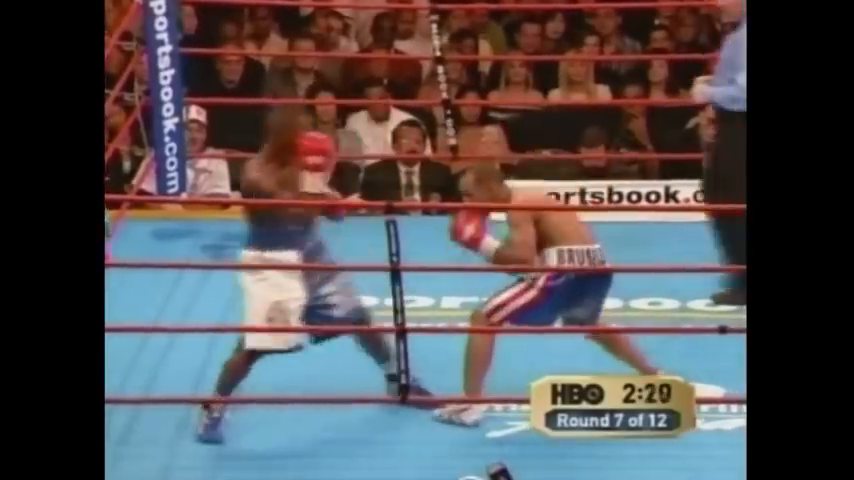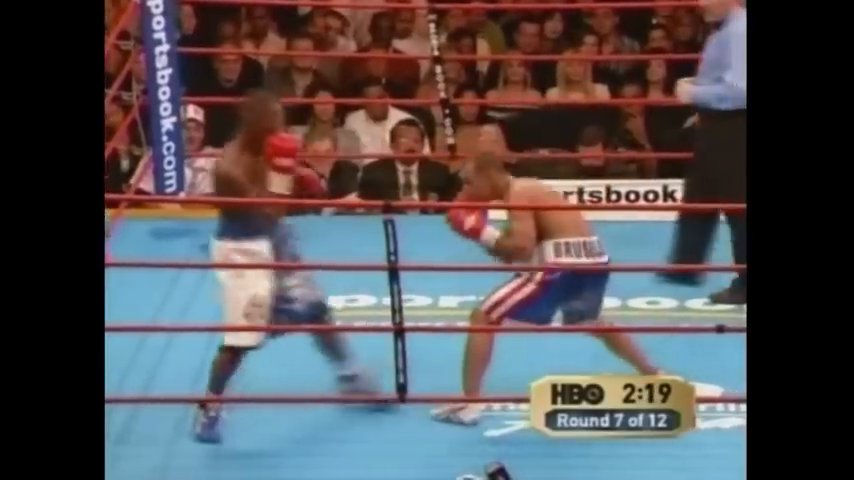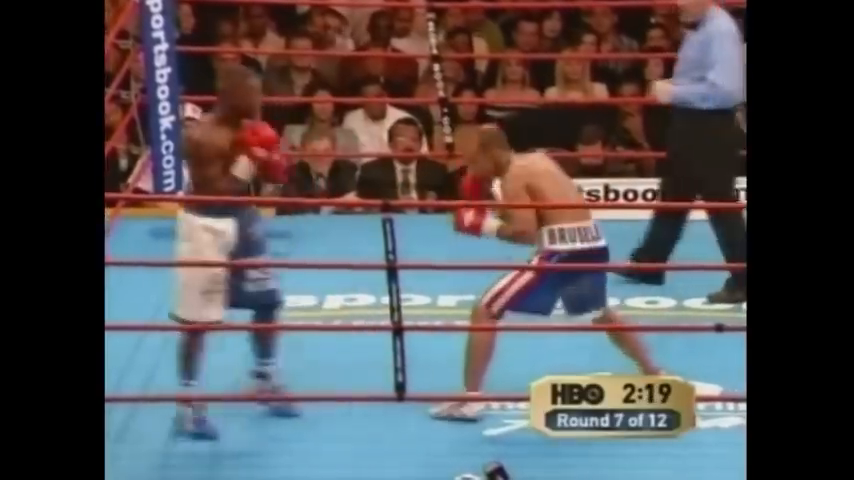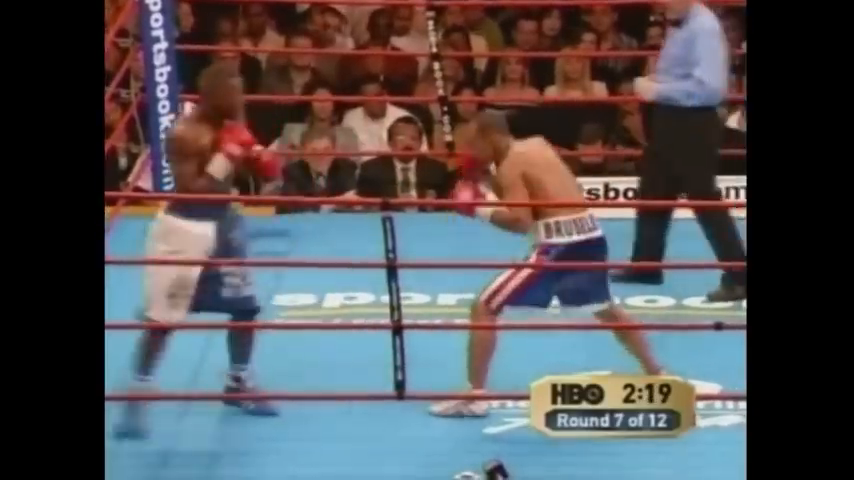
dt=0.1s
person 1, frame 1
left shoulder: (299, 159)
right shoulder: (256, 176)
left elbow: (317, 209)
right elbow: (298, 214)
left wrist: (330, 199)
right wrist: (313, 173)
left hip: (306, 251)
right hip: (270, 259)
left knee: (356, 316)
right knee: (257, 343)
left ankle: (398, 379)
right ankle: (214, 408)
person 1, frame 2
left shoulder: (276, 149)
right shoulder: (228, 165)
right elbow: (261, 212)
left wrist: (305, 183)
right wrist: (280, 174)
left hip: (276, 242)
right hip: (241, 248)
left knee: (315, 312)
right knee: (240, 338)
left ankle: (351, 377)
right ankle: (210, 407)
person 1, frame 3
left shoulder: (248, 128)
right shoulder: (202, 136)
left elbow: (266, 171)
right elbow: (218, 192)
left wrist: (270, 162)
right wrist: (249, 161)
left hip: (242, 219)
right hip: (207, 225)
left knee: (267, 303)
right knee: (197, 317)
left ankle: (265, 382)
right ankle: (190, 402)
person 1, frame 4
left shoulder: (230, 126)
right shoulder: (182, 134)
left elbow: (247, 155)
right elbow: (192, 190)
left wrist: (257, 156)
right wrist: (224, 157)
left hip: (222, 223)
right hip: (186, 227)
left knee: (245, 308)
right knee: (164, 317)
left ankle: (238, 386)
right ankle: (136, 397)
person 2, frame 1
left shoulder: (746, 34)
right shoulder: (739, 29)
left elbow: (743, 92)
left wrist: (709, 94)
right wrist: (712, 82)
left hip: (741, 129)
right hip: (733, 125)
left knee: (738, 205)
right knee: (717, 196)
left ankle: (744, 283)
right ankle: (741, 268)
person 2, frame 2
left shoulder: (739, 32)
right shoulder: (726, 29)
left elbow: (737, 89)
left wrist: (694, 93)
right wrist: (695, 83)
left hip: (732, 128)
right hip: (717, 124)
left knee: (736, 205)
right knee: (696, 196)
left ankle: (744, 283)
right ankle: (685, 266)
person 2, frame 3
left shoulder: (720, 32)
right shoulder: (698, 28)
left elbow: (722, 89)
left wrist: (675, 93)
right wrist: (671, 85)
left hip: (711, 127)
right hip: (688, 124)
left knee: (720, 203)
right knee: (672, 196)
left ankle: (741, 281)
right ankle: (649, 264)
person 2, frame 4
left shoulder: (704, 28)
right shoulder: (679, 25)
left elbow: (708, 86)
left wrist: (661, 90)
right wrist: (653, 82)
left hip: (694, 126)
right hip: (669, 121)
left knee: (705, 202)
right knee: (652, 196)
left ankle: (738, 278)
right ankle: (645, 266)
person 3, frame 1
left shoulder: (517, 205)
right shoulder: (530, 198)
left elbow: (523, 257)
right elbow: (533, 255)
left wrist: (482, 243)
right wrist: (486, 245)
left hip: (568, 272)
right hip: (595, 269)
left knee: (482, 320)
right knee: (586, 324)
left ankle: (470, 405)
right ankle: (655, 378)
person 3, frame 2
left shoulder: (516, 196)
right shoulder: (530, 187)
left elbow: (522, 249)
left wrist: (481, 233)
right wrist: (483, 229)
left hip: (566, 265)
right hip: (595, 263)
left knee: (484, 317)
right knee: (591, 321)
left ankle: (468, 404)
right ankle: (654, 378)
person 3, frame 3
left shoulder: (514, 177)
right shoulder: (537, 160)
left elbow: (525, 232)
left wrist: (483, 225)
right wrist: (490, 206)
left hip: (562, 251)
right hip: (593, 247)
left knee: (484, 311)
right knee: (601, 314)
left ankle: (470, 399)
right ankle: (655, 377)
person 3, frame 4
left shoulder: (512, 164)
right shoulder: (538, 145)
left elbow: (519, 221)
left wrist: (479, 208)
right wrist: (486, 187)
left hip: (557, 244)
right hip: (589, 236)
left knee: (484, 309)
right knee: (606, 309)
left ankle: (475, 396)
right ankle: (655, 374)
